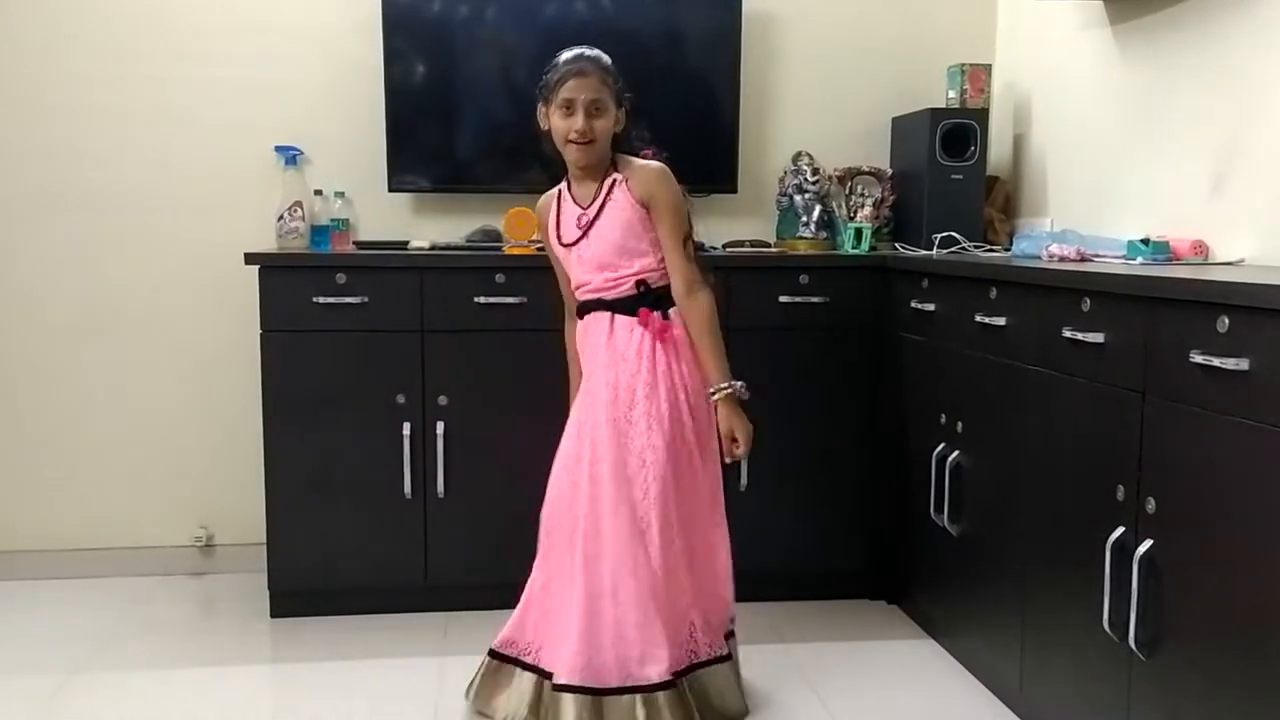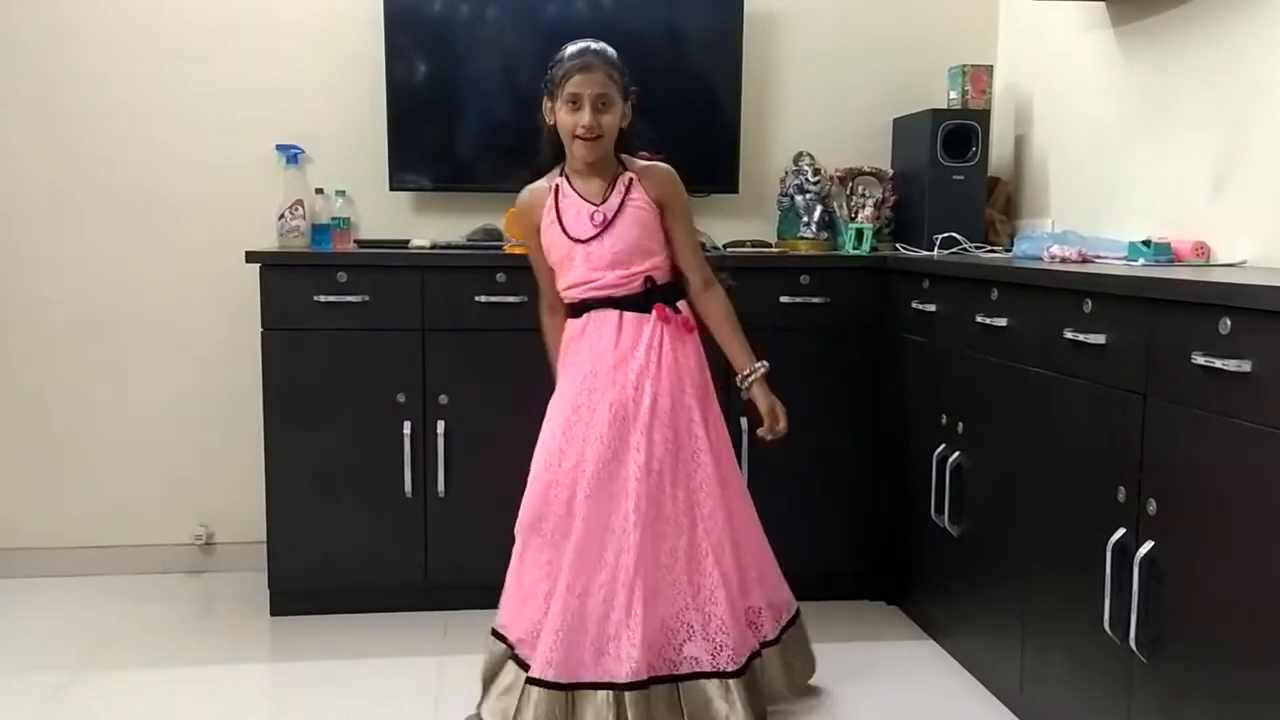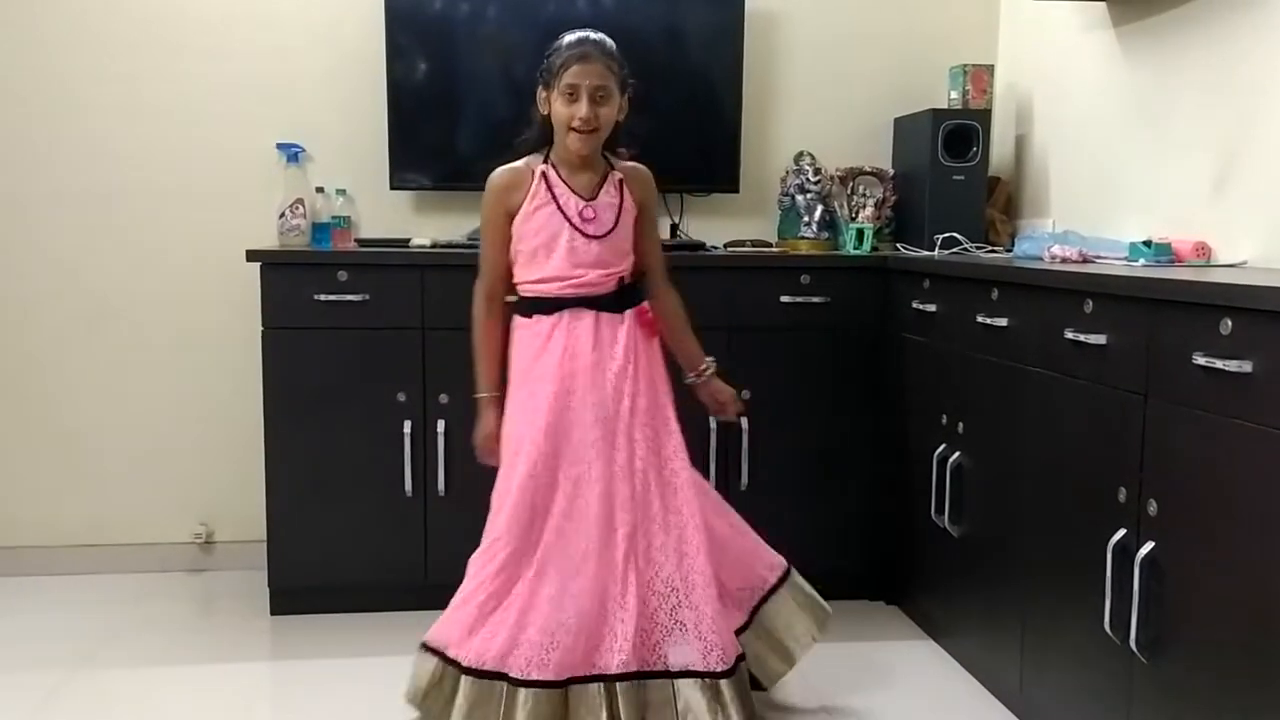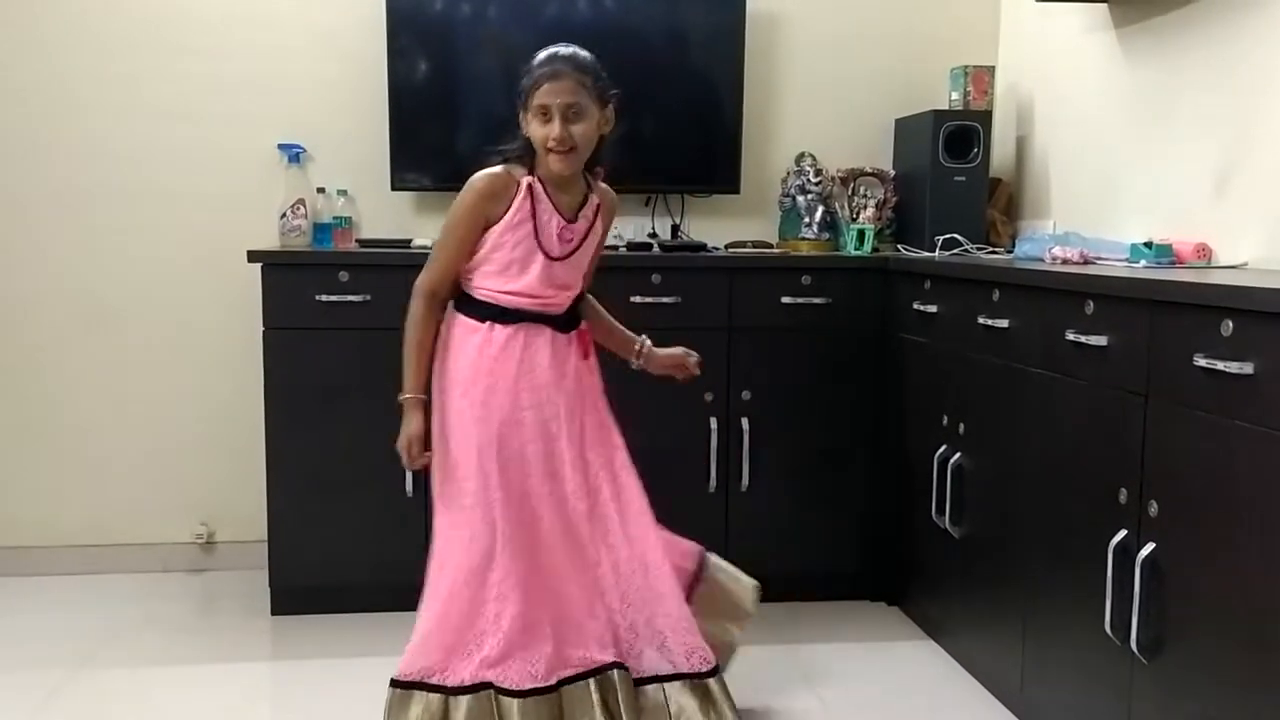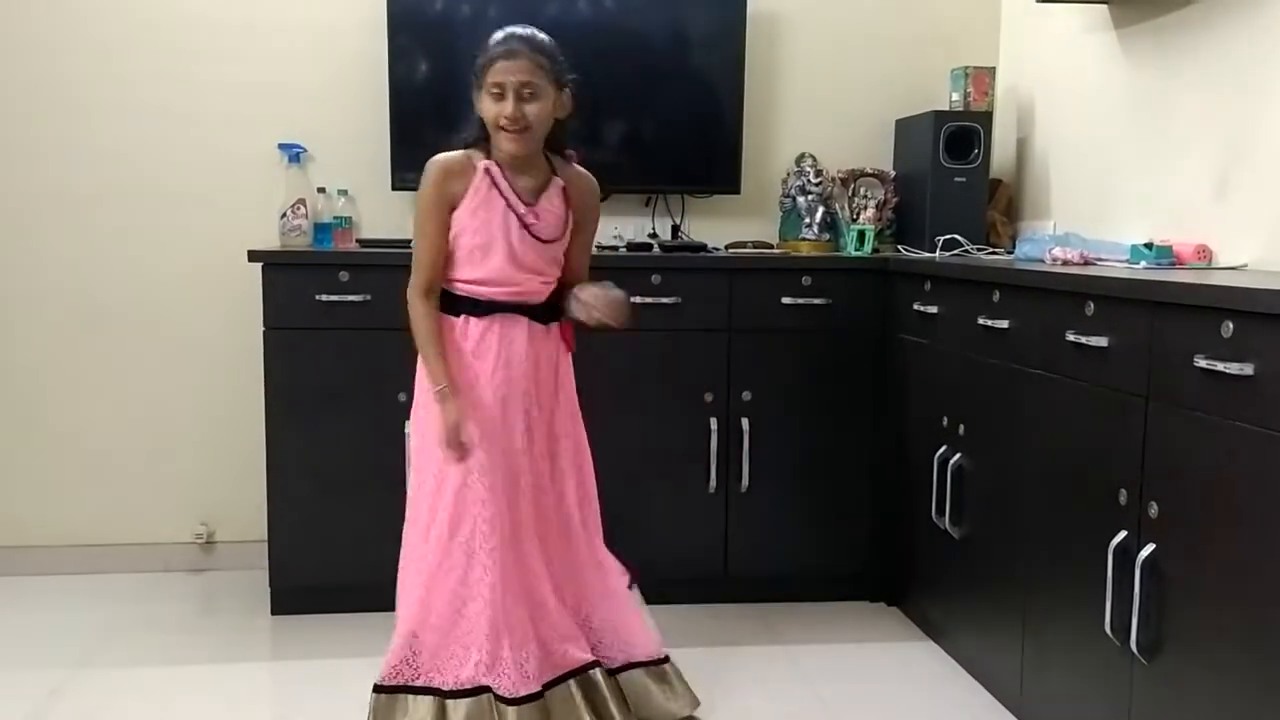
dt=0.2s
person 1, frame 1
left shoulder: (647, 179)
right shoulder: (549, 205)
left elbow: (689, 288)
left wrist: (723, 393)
right wrist: (581, 397)
left hip: (656, 361)
right hip: (599, 368)
left knee: (650, 521)
right knee: (584, 523)
person 1, frame 2
left shoulder: (658, 183)
right shoulder: (536, 201)
left elbow: (701, 284)
right elbow: (555, 311)
left wrist: (753, 378)
right wrist: (567, 393)
left hip: (661, 361)
right hip: (587, 371)
left knee: (672, 519)
right knee: (563, 519)
person 1, frame 3
left shoulder: (637, 184)
right shoulder: (511, 183)
right elbow: (490, 297)
left wrist: (700, 370)
right wrist: (489, 402)
left hip: (628, 362)
right hip: (544, 366)
left knee: (655, 516)
right knee: (534, 526)
person 1, frame 4
left shoulder: (601, 202)
right shoulder: (491, 188)
right elbow: (430, 292)
left wrist: (644, 352)
right wrist: (415, 403)
left hip: (563, 377)
right hip: (481, 376)
left knee: (606, 527)
right knee: (489, 541)
person 1, frame 5
left shoulder: (578, 187)
right shoulder: (448, 174)
left elbow: (575, 291)
right elbow: (422, 294)
left wrist: (593, 305)
right wrist: (443, 401)
left hip: (539, 370)
right hip: (463, 369)
left knee: (552, 528)
right knee: (465, 534)
